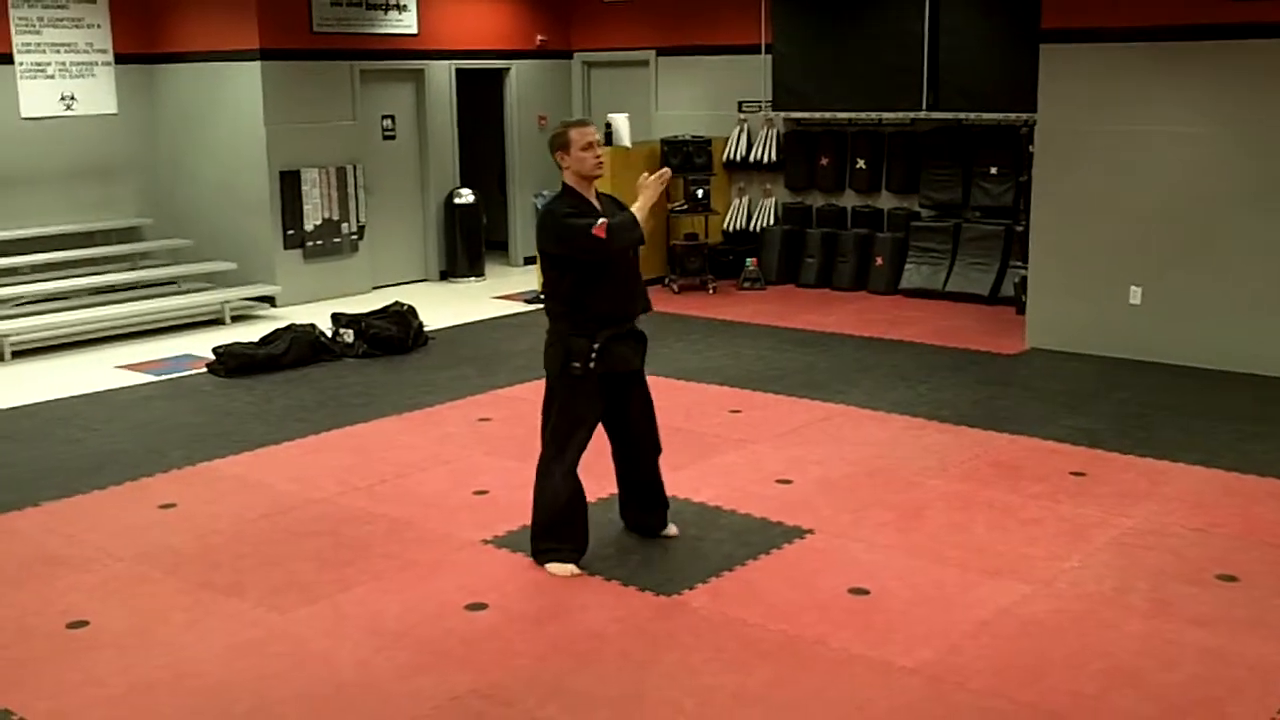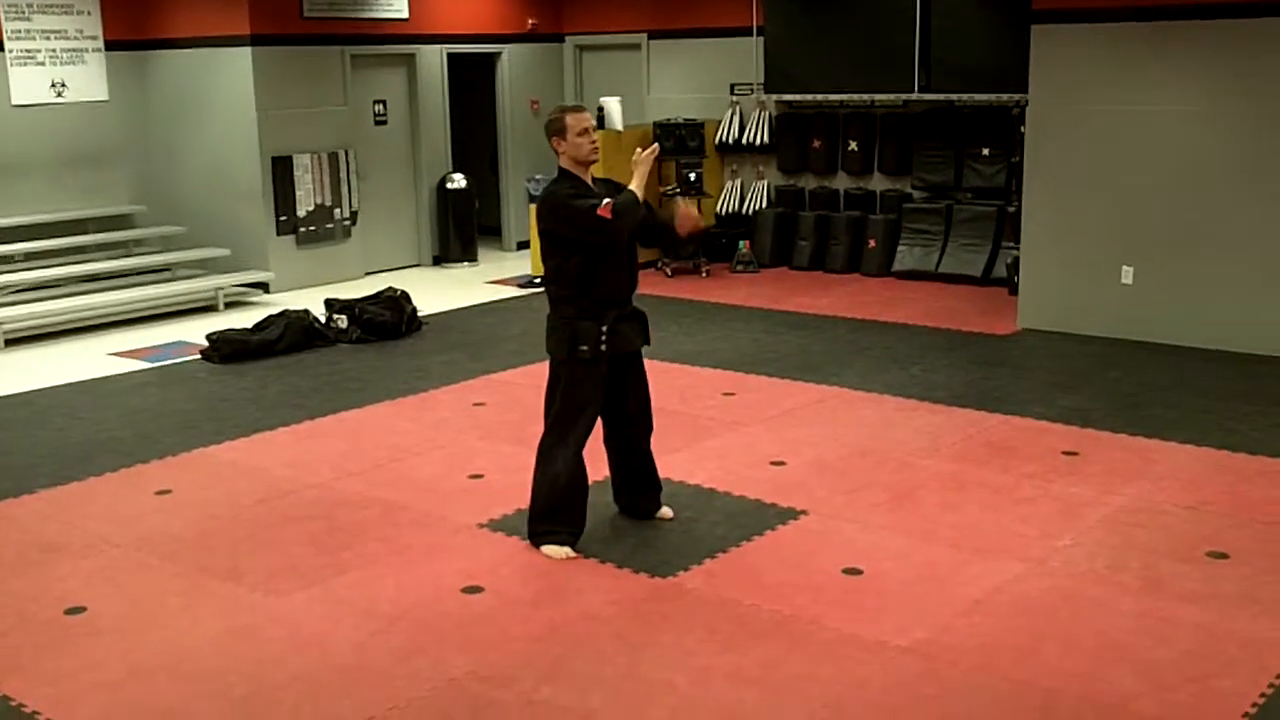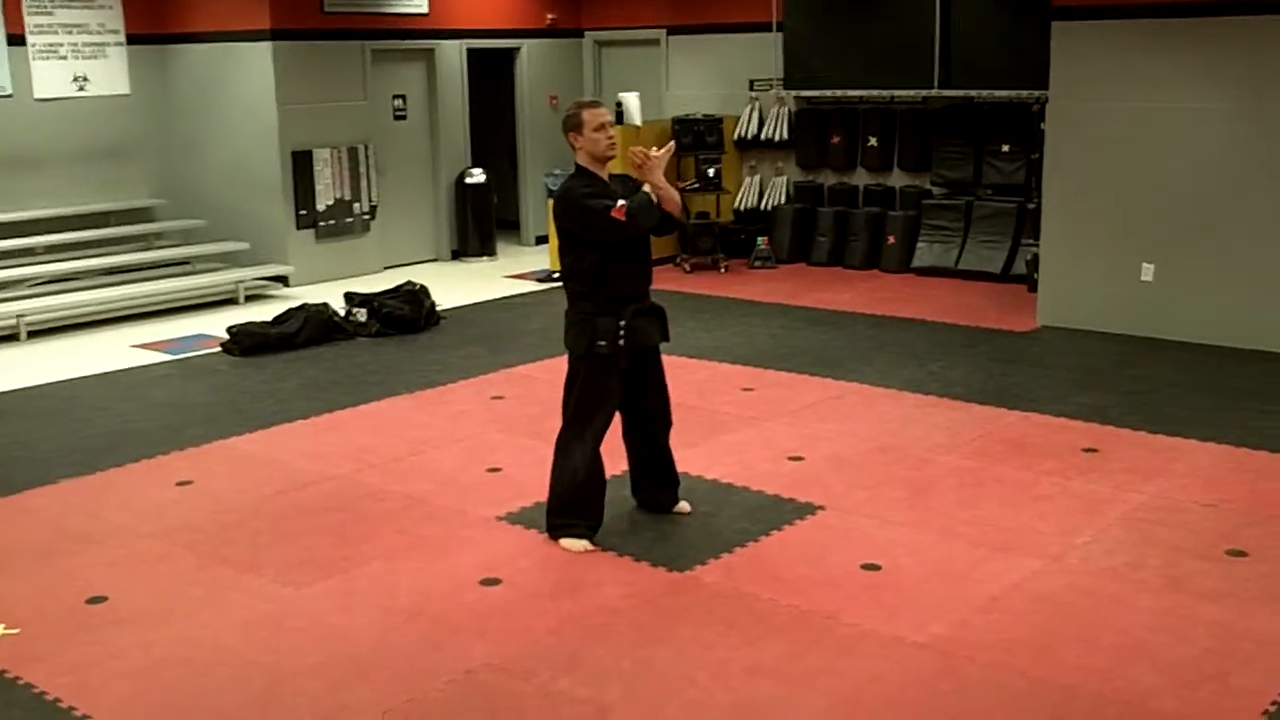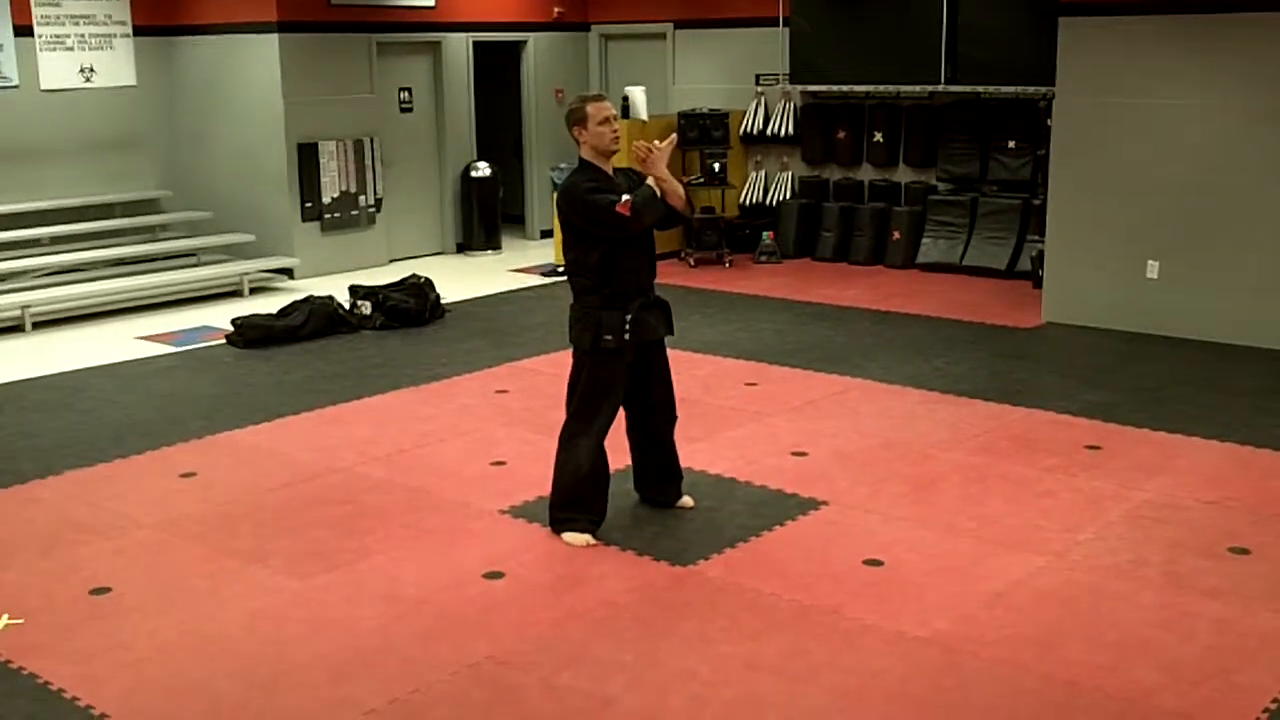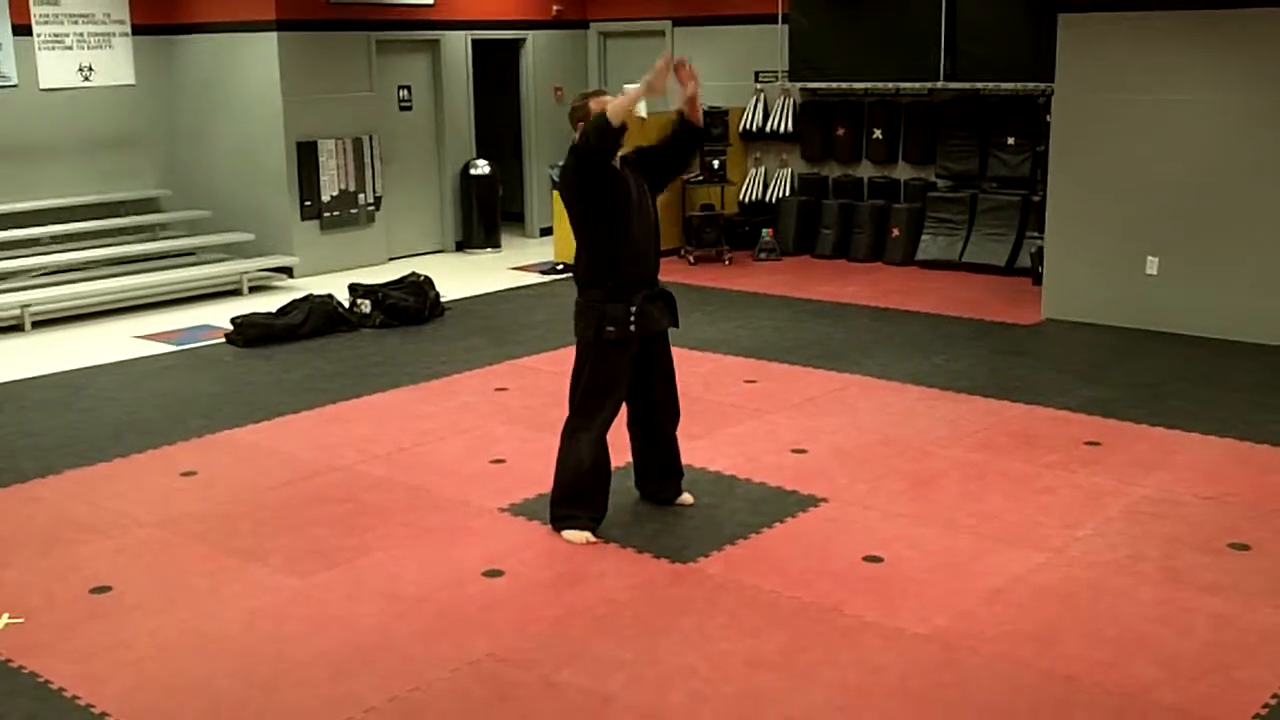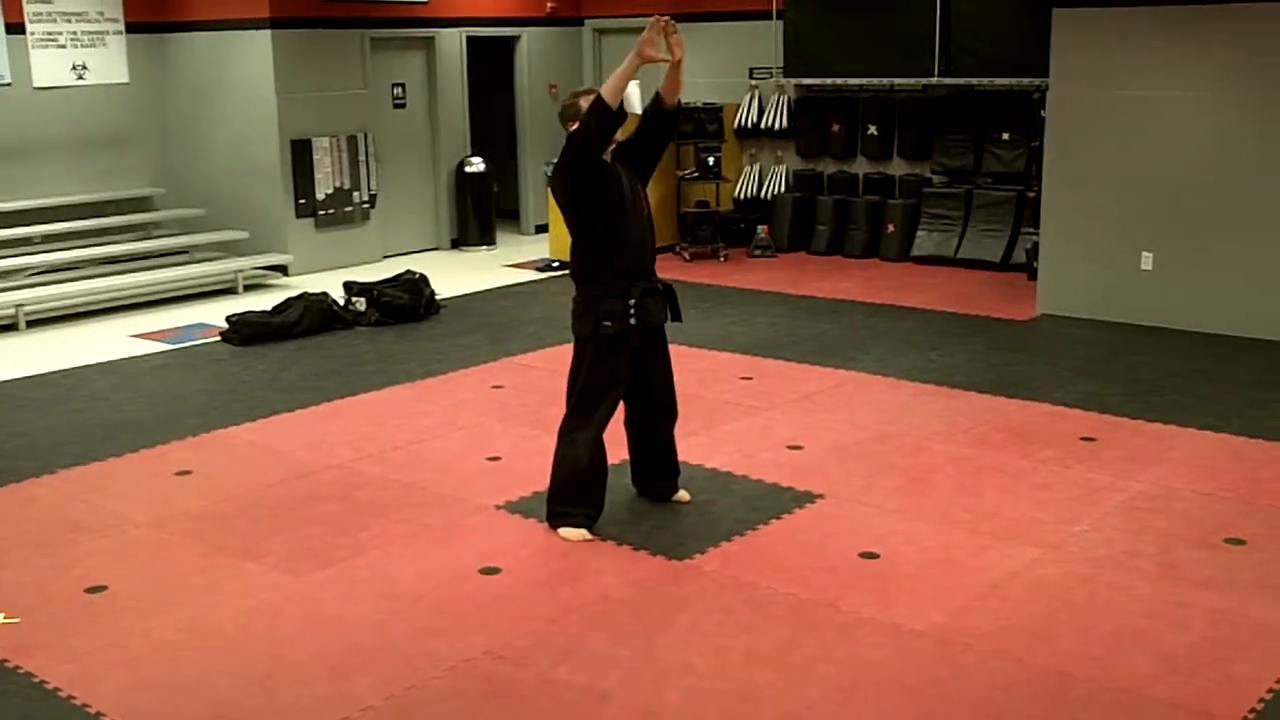
dt=0.4s
person 1, frame 1
left shoulder: (613, 207)
right shoulder: (557, 216)
right elbow: (611, 243)
right wrist: (645, 202)
left hip: (621, 343)
right hip: (576, 350)
left knee: (639, 438)
right knee: (563, 449)
left ankle: (646, 516)
right ankle: (554, 546)
person 1, frame 2
left shoulder: (609, 190)
right shoulder: (557, 200)
left elbow: (653, 230)
right elbow: (613, 222)
left wrist: (682, 220)
right wrist: (638, 179)
left hip: (619, 323)
right hip: (578, 332)
left knee: (632, 420)
right knee: (566, 430)
left ankle: (639, 499)
right ankle: (551, 528)
person 1, frame 3
left shoulder: (625, 185)
right shoulder: (574, 196)
left elbow: (672, 219)
right elbow: (629, 224)
left wrist: (656, 181)
right wrist: (652, 182)
left hip: (638, 318)
right hip: (597, 327)
left knee: (651, 414)
right knee: (584, 426)
left ankle: (658, 493)
right ankle: (569, 522)
person 1, frame 4
left shoulder: (631, 179)
right shoulder: (578, 189)
left elbow: (676, 213)
right elbow: (634, 219)
left wrist: (660, 172)
right wrist: (653, 174)
left hip: (643, 313)
right hip: (601, 321)
left knee: (656, 409)
right knee: (588, 420)
left ankle: (660, 487)
right ankle: (572, 515)
person 1, frame 5
left shoulder: (637, 167)
right shoulder: (581, 173)
left elbow: (684, 143)
right elbow: (602, 135)
left wrist: (691, 97)
right wrist: (645, 88)
left hip: (648, 306)
right hip: (605, 315)
left knee: (658, 407)
right knee: (591, 416)
left ankle: (661, 485)
right ankle: (573, 513)
person 1, frame 6
left shoulder: (627, 162)
right shoulder: (573, 174)
left elbow: (659, 120)
right elbow: (597, 124)
left wrist: (675, 65)
right wrist: (636, 59)
left hip: (644, 303)
right hip: (603, 311)
left knee: (656, 404)
right knee: (588, 413)
left ankle: (657, 482)
right ankle: (568, 510)
